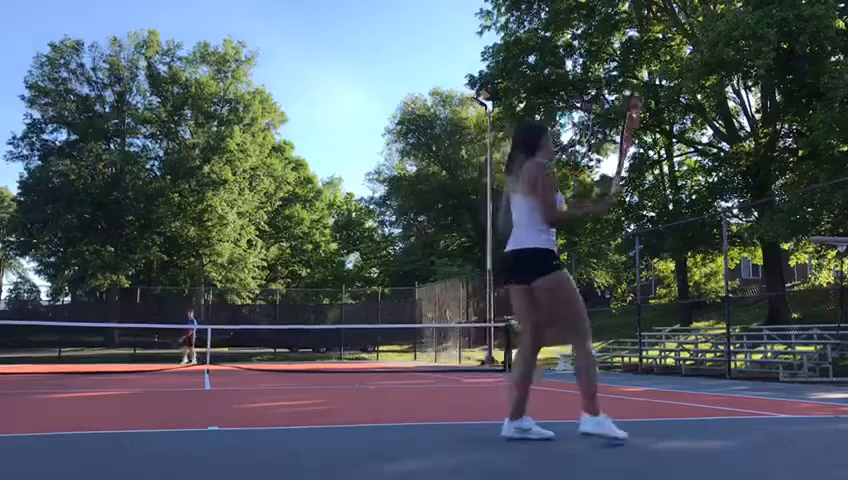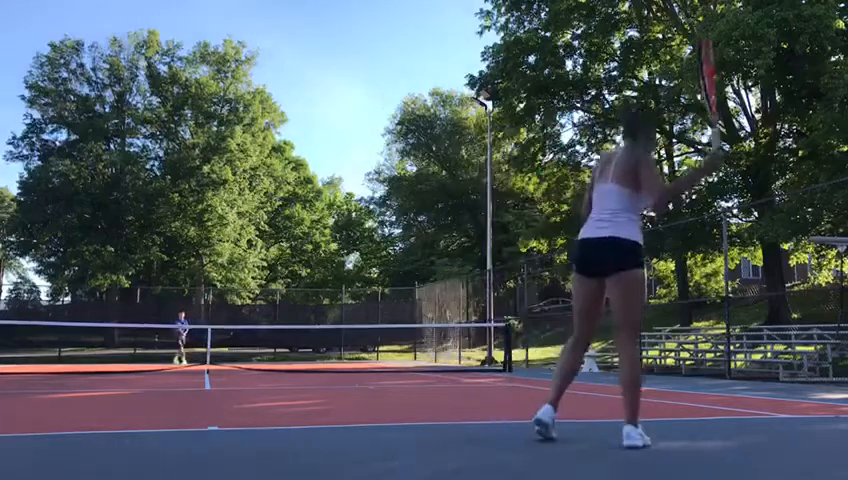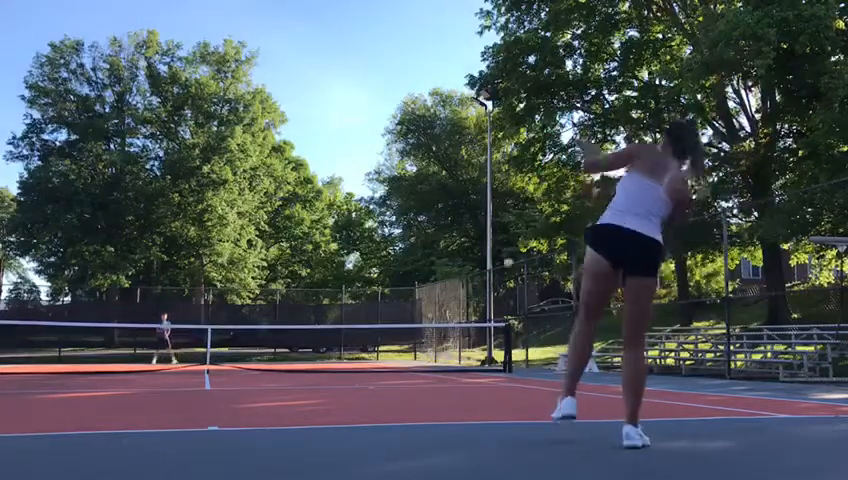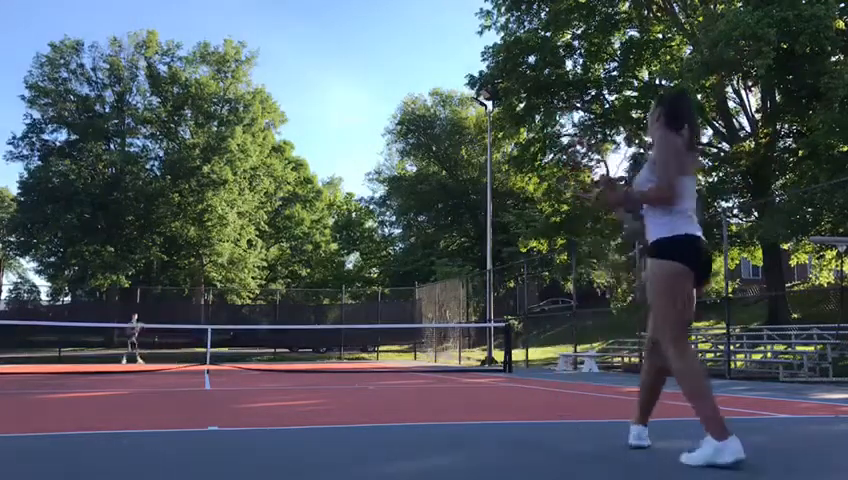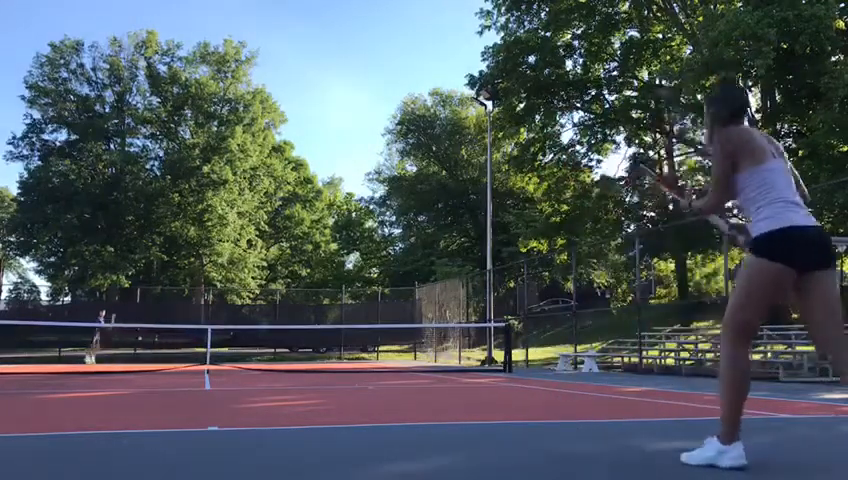
dt=0.7s
person 1, frame 1
left shoulder: (514, 175)
right shoulder: (543, 167)
right elbow: (550, 216)
right wrist: (591, 209)
left hip: (514, 258)
right hip: (538, 257)
left knee: (531, 341)
right knee: (580, 334)
left ankle: (516, 420)
right ankle: (592, 414)
person 1, frame 2
left shoulder: (603, 161)
right shoulder: (642, 159)
right elbow: (660, 199)
right wrist: (703, 169)
left hip: (586, 246)
right hip: (621, 249)
left knee: (580, 337)
right knee: (627, 340)
left ankle: (549, 408)
right ankle: (631, 427)
person 1, frame 3
left shoulder: (645, 152)
right shoulder: (683, 187)
left elbow: (591, 165)
left wrist: (589, 150)
left hip: (611, 236)
right hip: (648, 247)
left knee: (586, 318)
right knee: (634, 340)
left ankle: (568, 396)
right ankle: (632, 426)
person 1, frame 4
left shoulder: (664, 142)
right shoulder: (681, 151)
left elbow: (666, 194)
left wrist: (624, 196)
right wrist: (627, 198)
left hip: (671, 248)
right hip: (692, 249)
left knee: (674, 344)
right knee: (656, 344)
left ankle: (721, 438)
right ankle: (639, 427)
person 1, frame 5
left shoulder: (726, 139)
right shoulder: (769, 141)
left elbow: (716, 201)
left wrist: (693, 205)
left hip: (778, 243)
right hip: (814, 239)
left knee: (734, 338)
left ankle: (727, 442)
